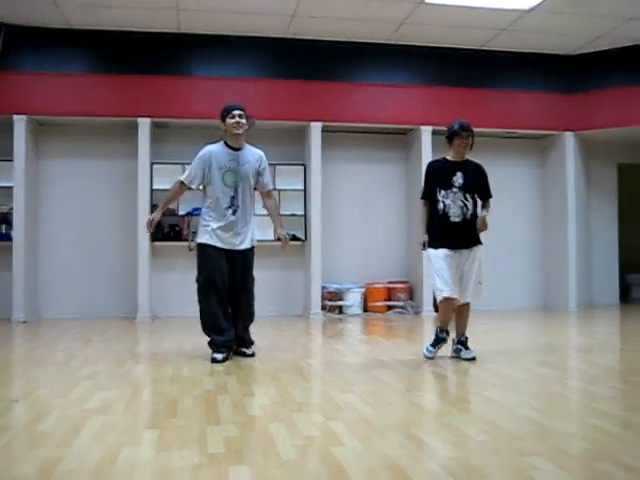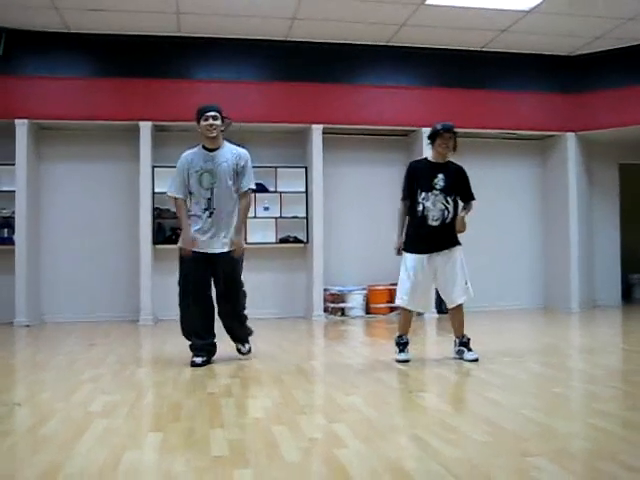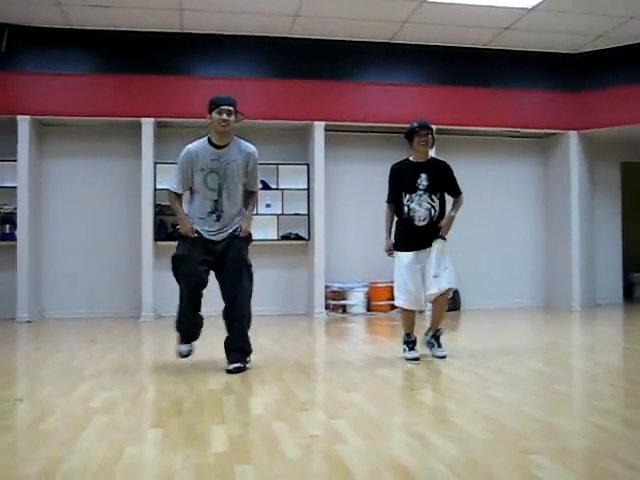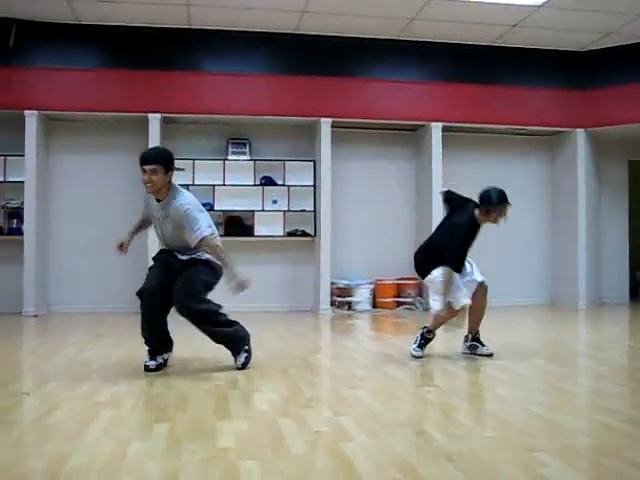
dt=0.7s
person 1, frame 1
left shoulder: (258, 157)
right shoulder: (209, 153)
left elbow: (267, 194)
right elbow: (184, 184)
left wrist: (278, 226)
right wrist: (160, 210)
left hip: (243, 238)
right hip: (212, 236)
left knee: (243, 293)
right knee: (213, 290)
left ankle: (241, 340)
right ankle: (221, 343)
person 1, frame 2
left shoulder: (240, 156)
right shoulder: (187, 159)
left elbow: (245, 196)
right elbow: (179, 198)
left wrist: (239, 232)
right wrist: (186, 231)
left hip: (227, 241)
right hip: (194, 242)
left knee: (231, 293)
right knee: (193, 297)
left ankle: (240, 335)
right ankle: (203, 348)
person 1, frame 3
left shoulder: (248, 152)
right shoulder: (191, 152)
right elbow: (176, 192)
left wrist: (247, 217)
right wrist: (182, 218)
left hip: (233, 235)
right hip: (197, 234)
left knee: (238, 297)
right knee: (190, 285)
left ankle: (238, 354)
right ankle: (187, 334)
person 1, frame 4
left shoulder: (183, 204)
right shoulder: (150, 191)
left elbow: (208, 240)
left wrist: (231, 273)
right wrist: (130, 236)
left hip: (202, 260)
right hip: (173, 255)
left knee: (188, 303)
right knee: (150, 293)
left ankle: (239, 340)
right ankle: (159, 350)
person 2, frame 1
left shoulder: (477, 170)
right shoulder: (435, 167)
left elbow: (486, 200)
right elbow: (426, 202)
left wrist: (484, 214)
right wrist: (425, 232)
left hip: (469, 240)
right hip: (441, 240)
left knee: (465, 295)
right knee: (448, 293)
left ankle: (460, 342)
right ankle: (441, 334)
person 2, frame 2
left shoulder: (458, 172)
right shoulder: (415, 168)
left elbow: (468, 203)
right elbow: (406, 203)
left wrist: (462, 215)
right wrist: (400, 236)
left hip: (448, 244)
right hip: (416, 244)
left knee: (457, 296)
right knee: (408, 297)
left ankle: (461, 343)
right ankle: (402, 343)
person 2, frame 3
left shoulder: (441, 168)
right shoulder: (398, 169)
left elbow: (458, 196)
right elbow: (391, 206)
left wrist: (450, 216)
right wrist: (388, 237)
left hip: (434, 239)
right hip: (406, 242)
left knee: (443, 288)
right knee: (407, 295)
left ankle: (433, 335)
right ankle: (409, 341)
person 2, frame 4
left shoulder: (468, 205)
right shoulder: (463, 229)
left elbow: (446, 194)
right elbow: (451, 270)
right wrist: (445, 303)
left hip: (448, 258)
right hip: (429, 262)
left knee: (480, 287)
right knee: (458, 303)
left ankle: (472, 340)
right ankle: (424, 336)
